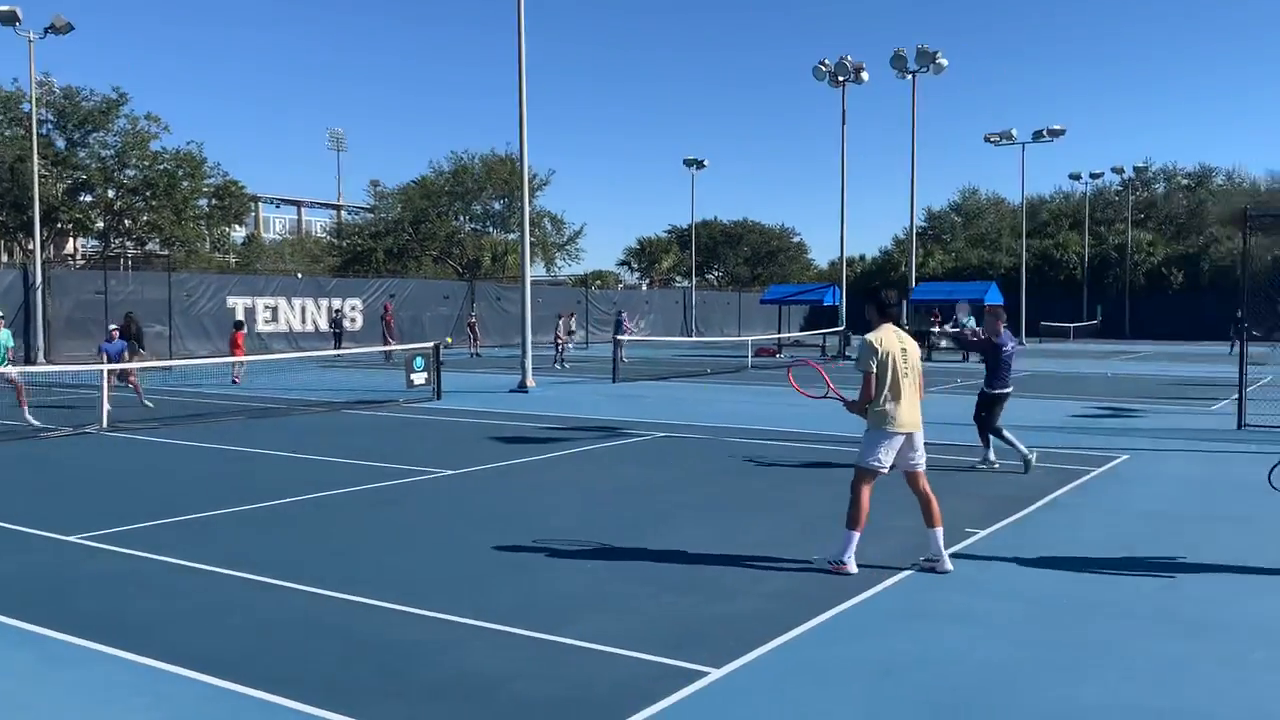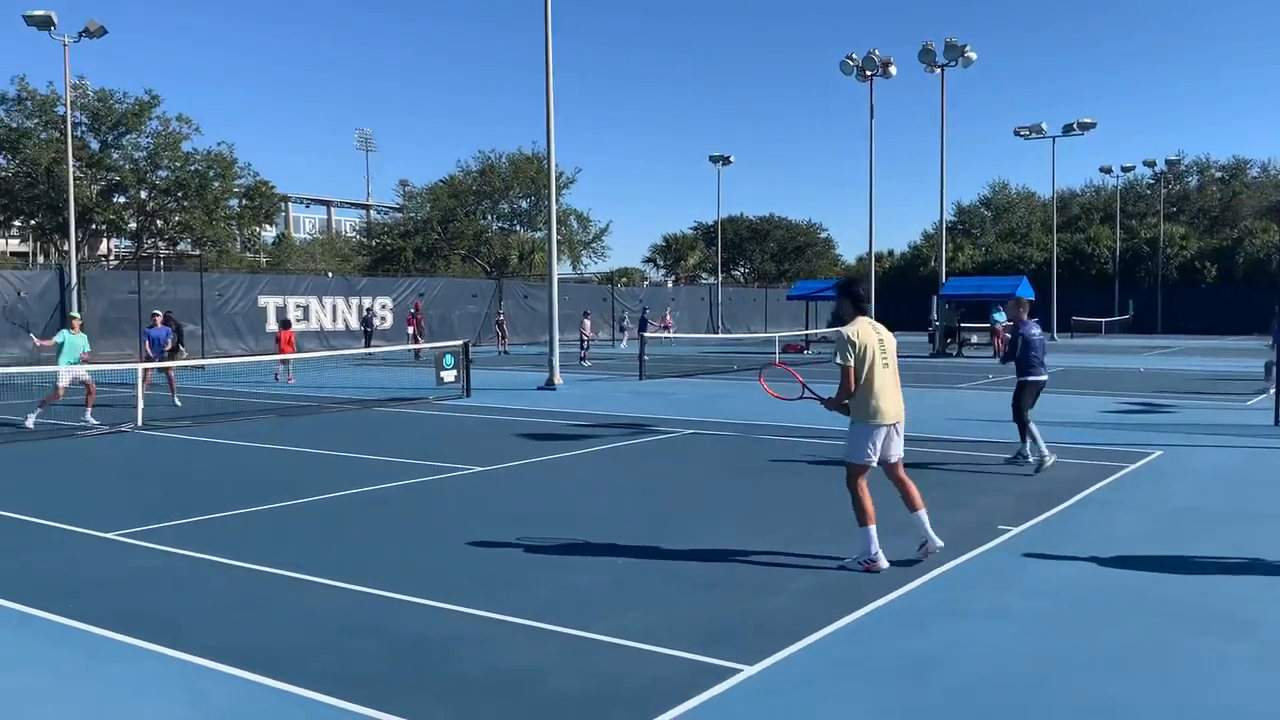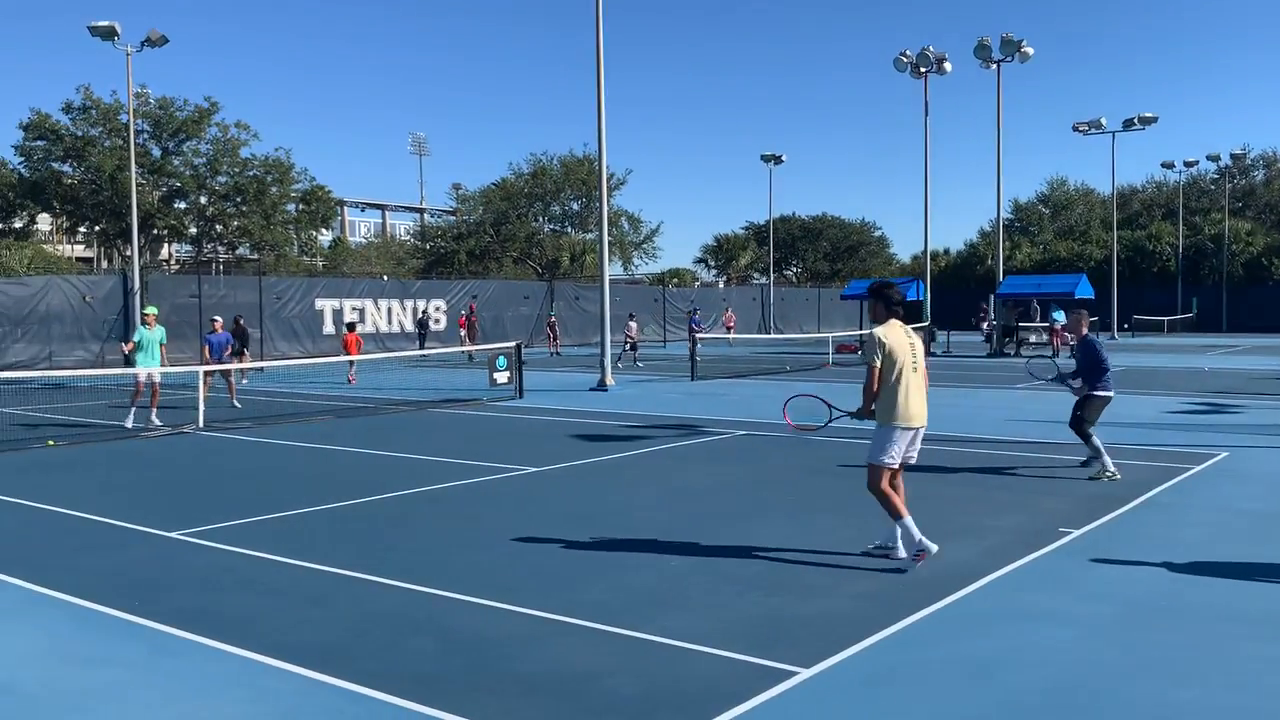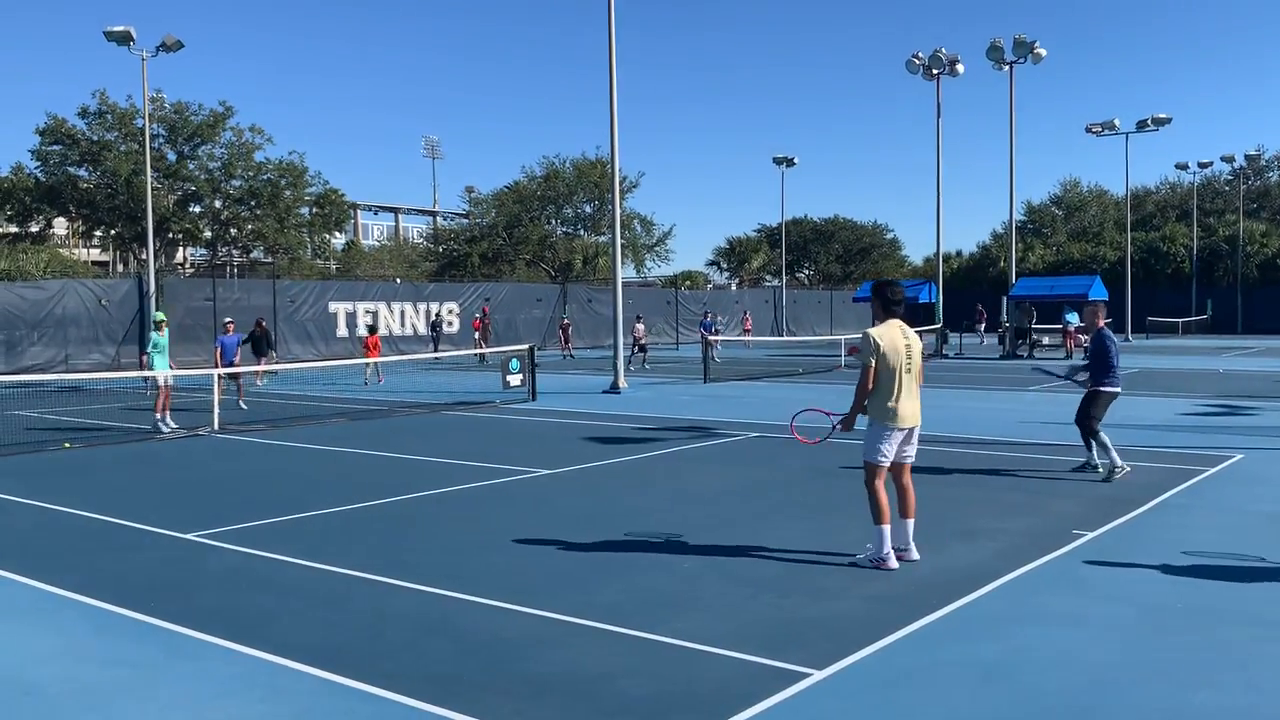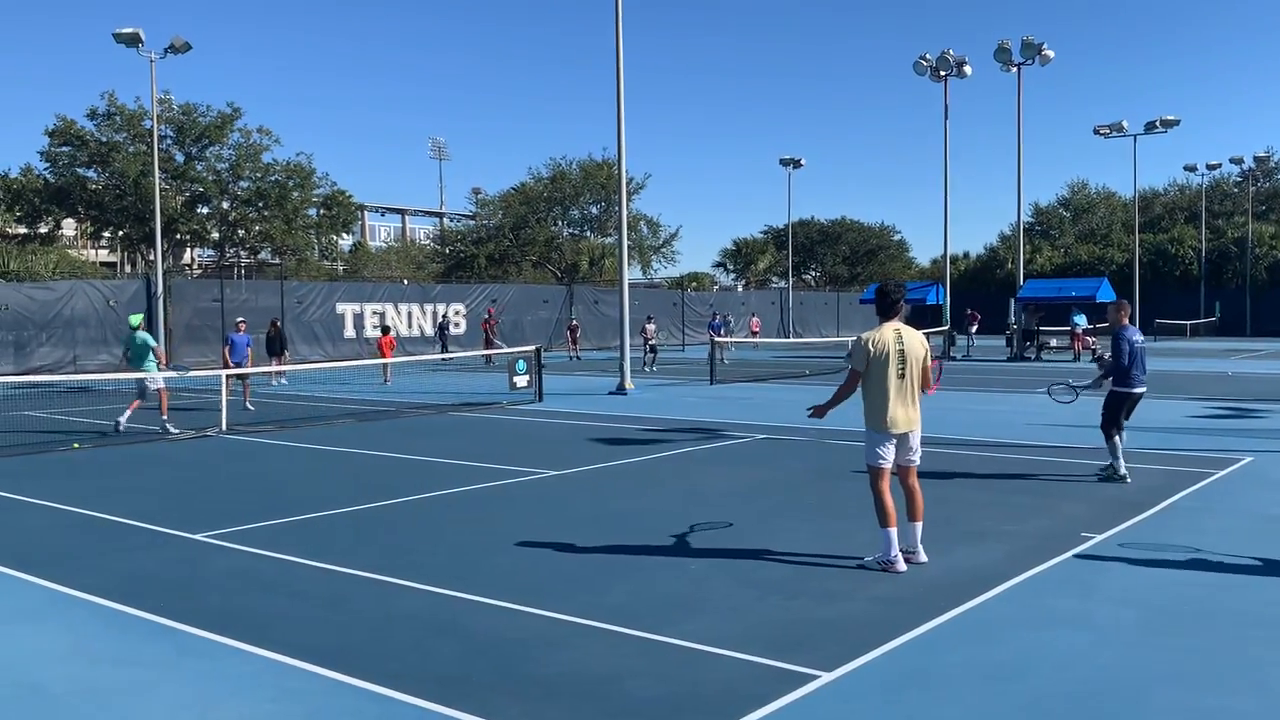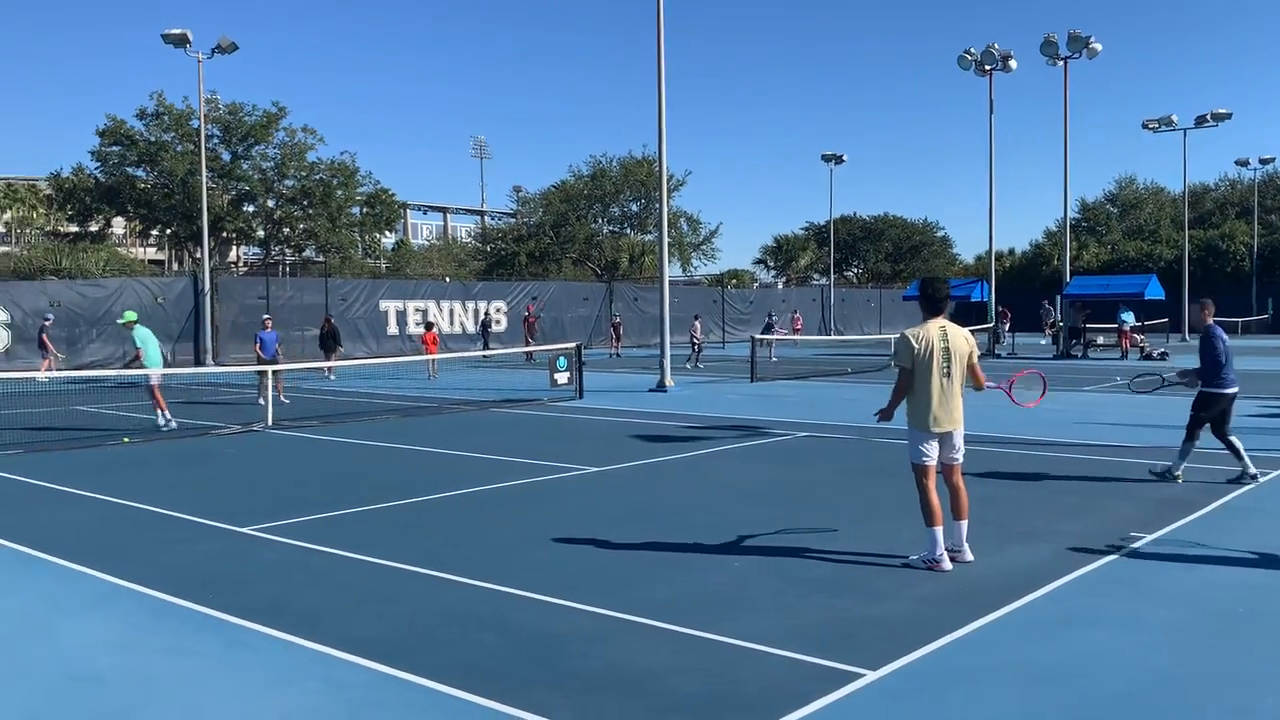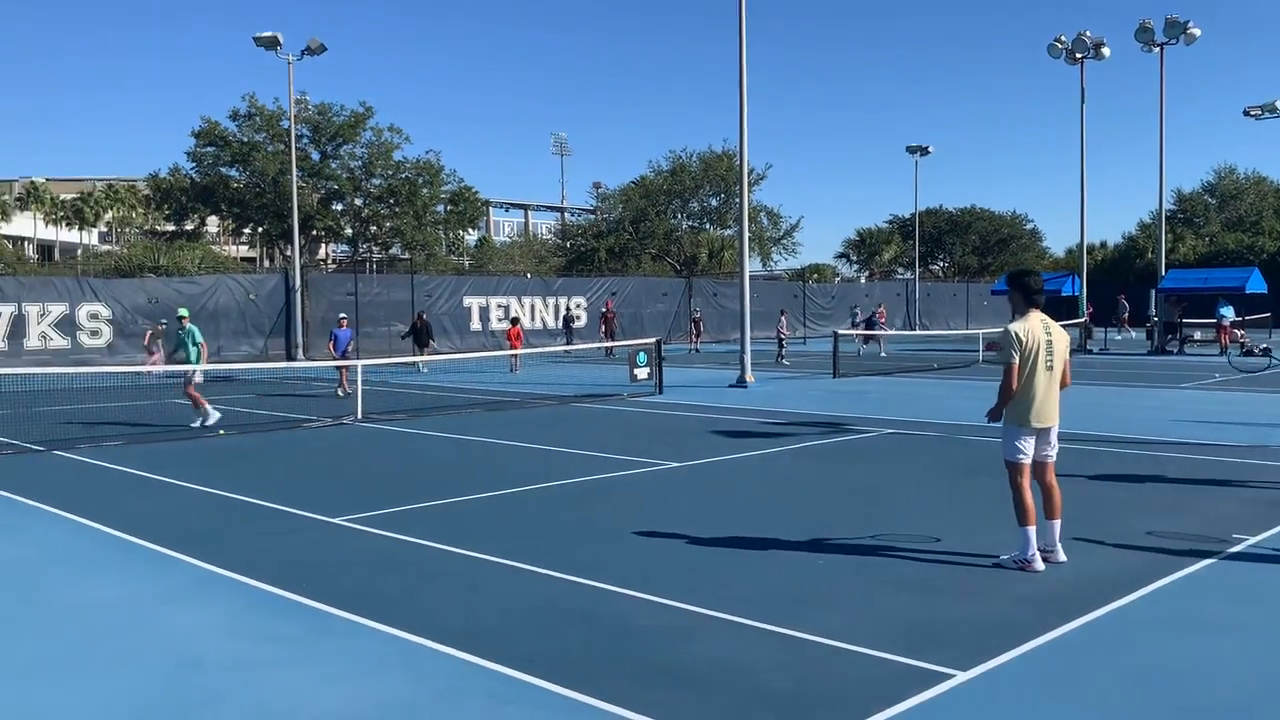
dt=0.4s
person 1, frame 1
left shoulder: (872, 341)
right shoulder: (910, 342)
left elbow: (868, 392)
left wrist: (856, 406)
left hip: (885, 424)
right hip: (912, 423)
left knee: (861, 487)
right knee: (921, 488)
left ankle: (846, 557)
right ankle: (939, 555)
person 1, frame 2
left shoulder: (848, 333)
right shoulder: (885, 332)
left elbow: (849, 386)
left wrist: (835, 403)
left hip: (869, 417)
right hip: (895, 411)
left knee: (856, 481)
right knee: (898, 475)
left ankle: (872, 555)
right ankle: (928, 535)
person 1, frame 3
left shoulder: (878, 335)
right shoulder: (913, 336)
left elbow: (872, 386)
left wrist: (865, 409)
left hip: (894, 419)
right hip: (918, 417)
left knee: (877, 484)
right knee: (893, 480)
left ankle: (919, 541)
right ankle: (894, 543)
person 1, frame 4
left shoulder: (874, 335)
right shoulder: (912, 335)
left elbow: (866, 384)
left wrist: (852, 414)
left hip: (886, 419)
right hip: (911, 417)
left knee: (874, 481)
right knee: (902, 479)
left ankle: (884, 553)
right ankle: (907, 545)
person 1, frame 5
left shoulder: (867, 340)
right shoulder: (919, 338)
left elbow: (850, 385)
right elbow: (927, 384)
left wrist: (825, 407)
left hip: (881, 424)
right hip: (911, 421)
left knee: (881, 486)
right knee: (910, 482)
left ankle: (892, 555)
right ankle: (914, 548)
person 1, frame 6
left shoulder: (911, 337)
right shoulder: (964, 336)
left elbow: (903, 386)
right elbow: (978, 381)
left wrist: (889, 409)
right wrist: (984, 383)
left hip: (924, 422)
right hip: (954, 420)
left knee: (927, 484)
right knee: (955, 480)
left ankle: (938, 554)
right ankle: (960, 546)
person 1, frame 7
left shoulder: (1015, 330)
right shoulder: (1058, 330)
left elbow: (1010, 383)
right elbow: (1065, 380)
left wrist: (997, 409)
left hip: (1021, 419)
right hip: (1049, 416)
left knee: (1020, 482)
right knee: (1047, 479)
left ankle: (1029, 554)
right ankle: (1053, 546)
